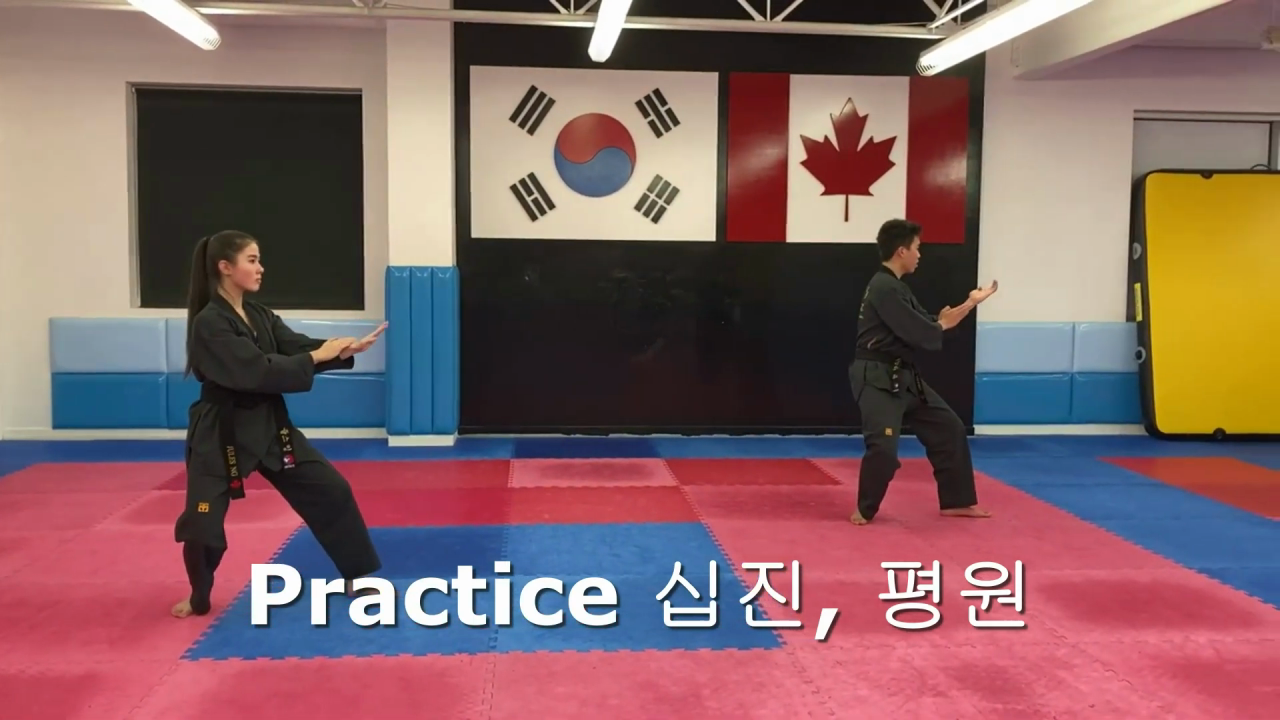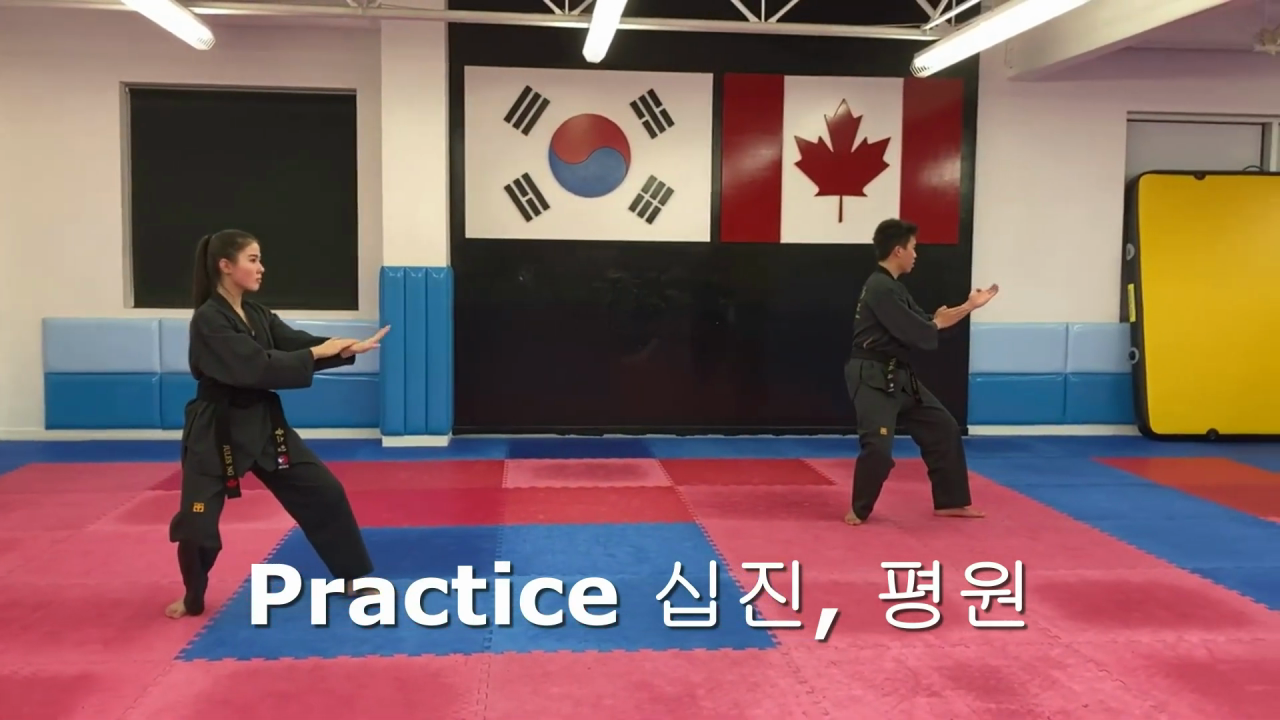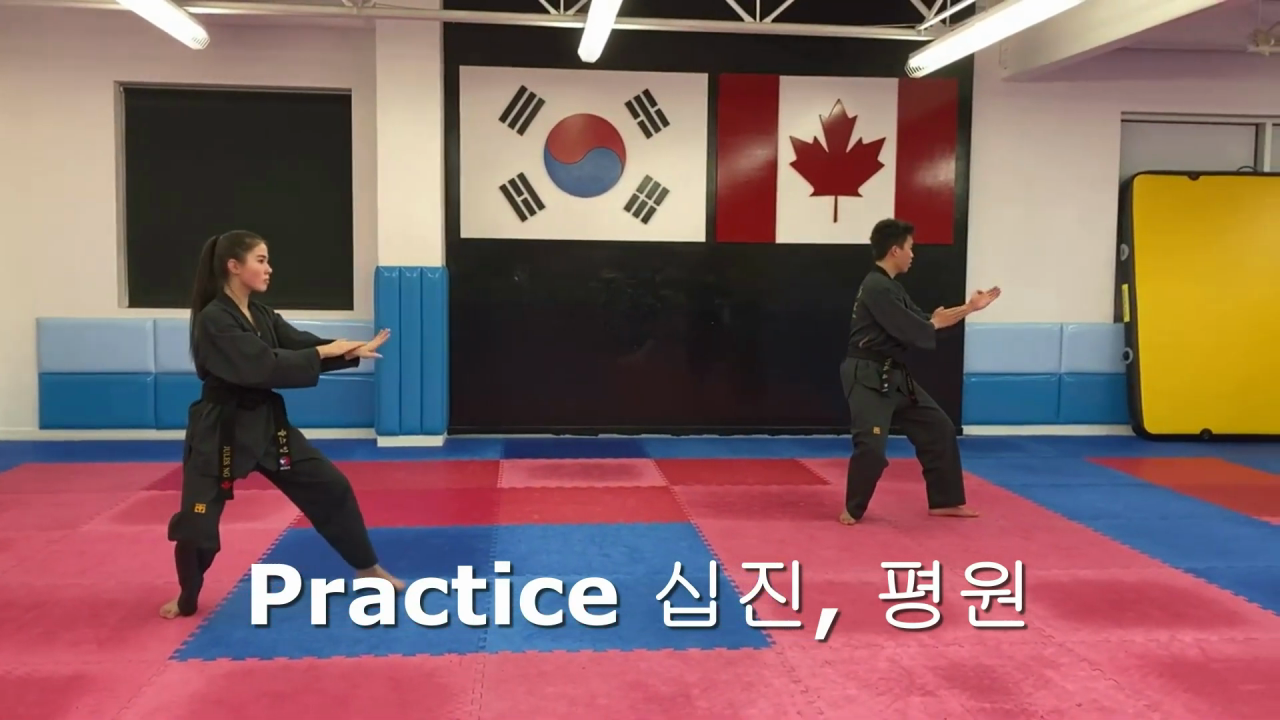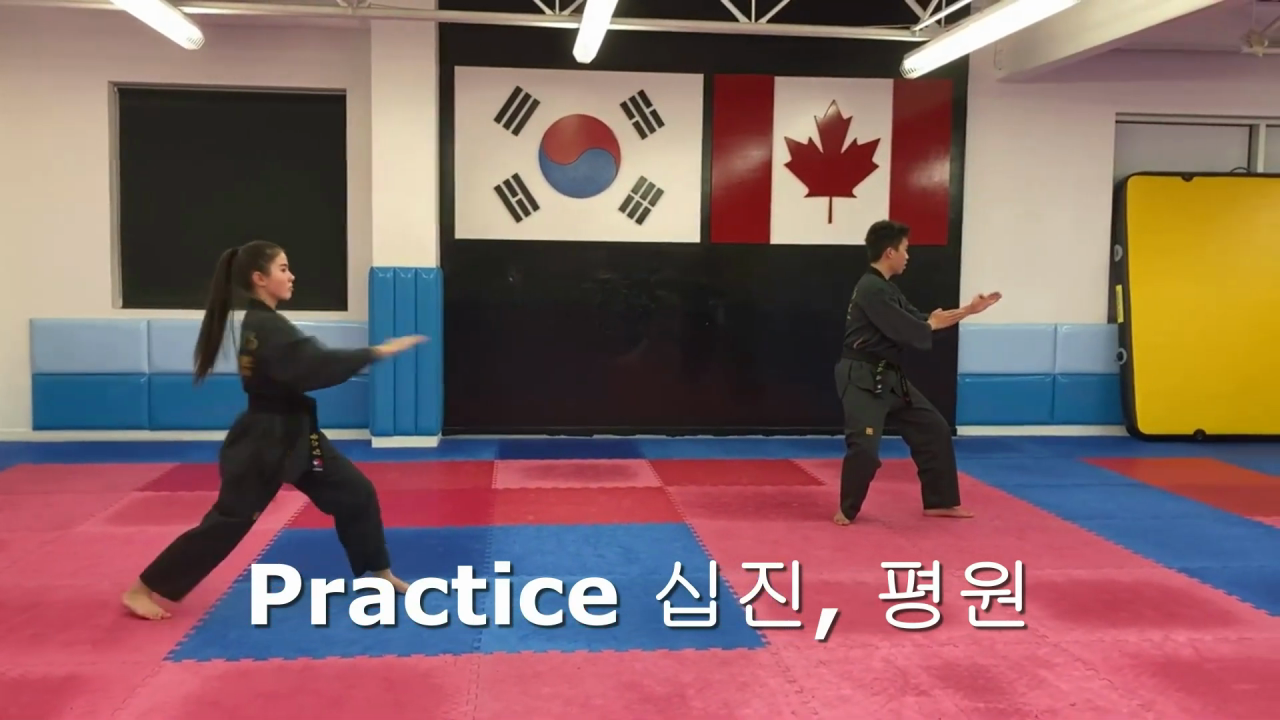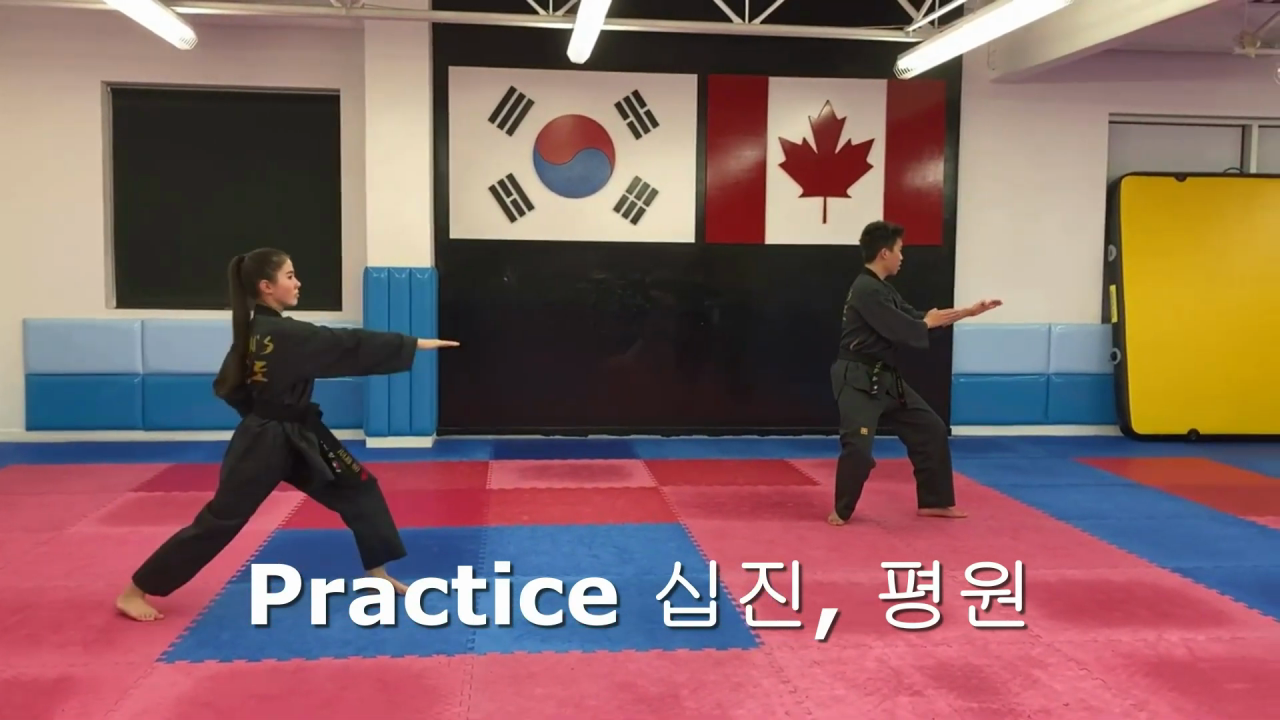
dt=0.2s
person 1, frame 1
left shoulder: (259, 316)
right shoulder: (210, 323)
left elbow: (297, 347)
right elbow: (256, 372)
left wrist: (344, 349)
right wrist: (317, 358)
left hip: (269, 423)
right hip: (222, 430)
left knee: (330, 490)
right knee: (203, 522)
left ankle: (356, 578)
right ankle: (199, 597)
person 1, frame 2
left shoulder: (258, 314)
right shoulder: (209, 320)
left elbow: (296, 344)
right elbow: (256, 367)
left wrist: (347, 349)
right wrist: (317, 353)
left hip: (263, 422)
right hip: (217, 429)
left knee: (324, 492)
right knee: (198, 521)
left ankle: (351, 579)
right ankle: (192, 598)
person 1, frame 3
left shoulder: (262, 315)
right shoulder: (215, 319)
left elbow: (303, 346)
right elbow: (261, 368)
left wrist: (348, 349)
right wrist: (323, 353)
left hip: (266, 423)
right hip: (221, 429)
left knee: (330, 487)
right knee: (197, 519)
left ankle: (369, 570)
right ankle: (186, 598)
person 1, frame 4
left shoulder: (264, 323)
right shoulder: (265, 329)
right elbow: (317, 366)
right wrist: (377, 352)
left hip: (294, 431)
right hip: (264, 439)
left knee: (354, 490)
right knee: (226, 523)
left ankle: (378, 574)
right ankle: (146, 589)
person 1, frame 5
left shoulder: (257, 332)
right shoulder: (285, 334)
left elbow: (229, 387)
right elbow: (351, 346)
left wrist: (269, 407)
right wrist: (416, 344)
left hip: (296, 437)
right hip: (267, 443)
left knee: (360, 489)
right knee: (219, 522)
left ankle: (377, 574)
right ankle: (136, 592)
person 2, frame 1
left shoulder: (896, 287)
right shoulder: (884, 289)
left elbow: (926, 324)
right elbow: (921, 334)
left wrist: (971, 302)
right wrist: (942, 324)
left hip: (902, 376)
right hip: (877, 378)
left knee: (949, 429)
right knee: (884, 446)
left ankle: (956, 501)
right ankle: (865, 509)
person 2, frame 2
left shoulder: (892, 287)
right shoulder: (880, 289)
left elbow: (922, 323)
right elbow: (916, 333)
left wrist: (971, 305)
right wrist: (938, 323)
left hip: (898, 376)
right hip: (873, 377)
left knee: (943, 430)
right knee: (878, 446)
left ankle: (950, 502)
right ankle: (859, 509)
person 2, frame 3
left shoulder: (890, 287)
right shoulder: (877, 288)
left elbow: (920, 321)
right elbow: (914, 331)
left wrist: (970, 307)
right wrist: (935, 323)
left hip: (893, 375)
right hip: (868, 377)
left knee: (939, 429)
right knee: (872, 445)
left ankle: (945, 501)
right ankle: (853, 509)
person 2, frame 4
left shoulder: (886, 288)
right shoulder: (872, 290)
left elbow: (917, 321)
right elbow: (910, 331)
left wrist: (969, 310)
right wrist: (932, 324)
left hip: (889, 377)
right hip: (863, 378)
left knee: (934, 430)
right knee: (864, 446)
left ankle: (939, 502)
right ankle: (847, 510)
person 2, frame 5
left shoulder: (881, 288)
right shoulder: (867, 290)
left elbow: (913, 318)
right elbow: (905, 330)
left wrist: (969, 311)
right wrist: (928, 323)
left hip: (883, 377)
right hip: (857, 378)
left knee: (930, 430)
right knee: (858, 446)
left ankle: (933, 502)
right ankle: (842, 510)
